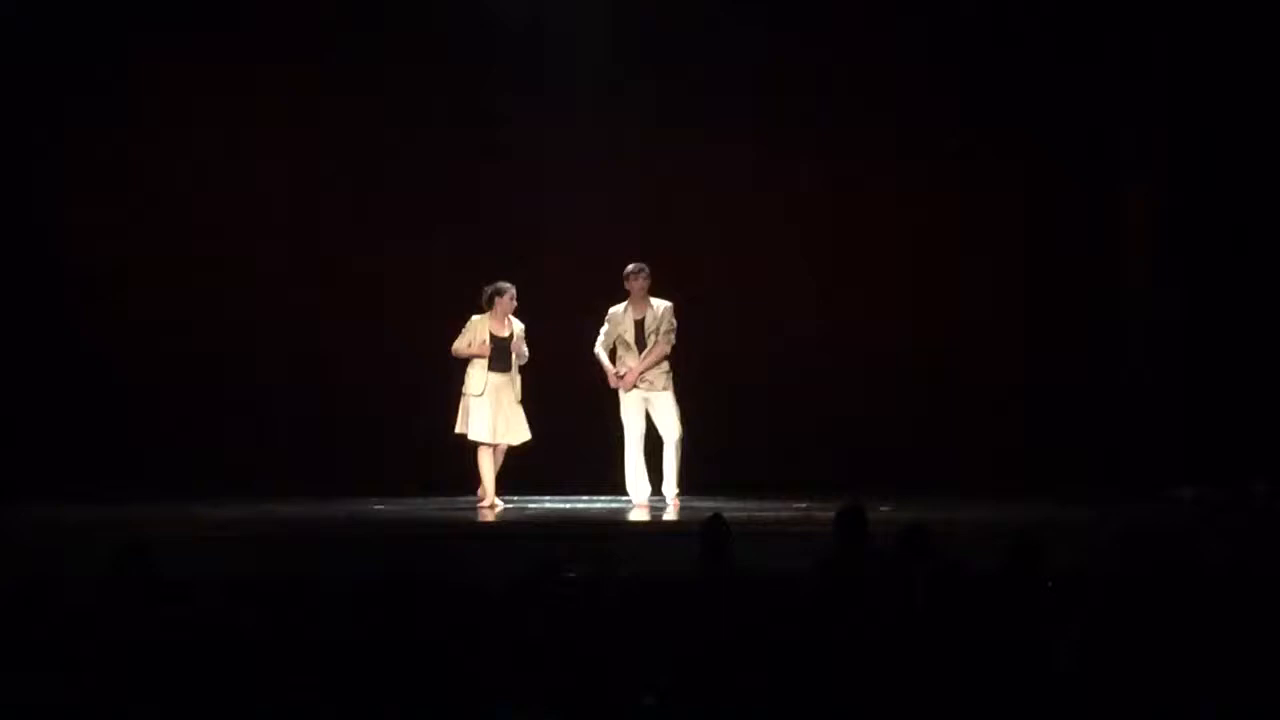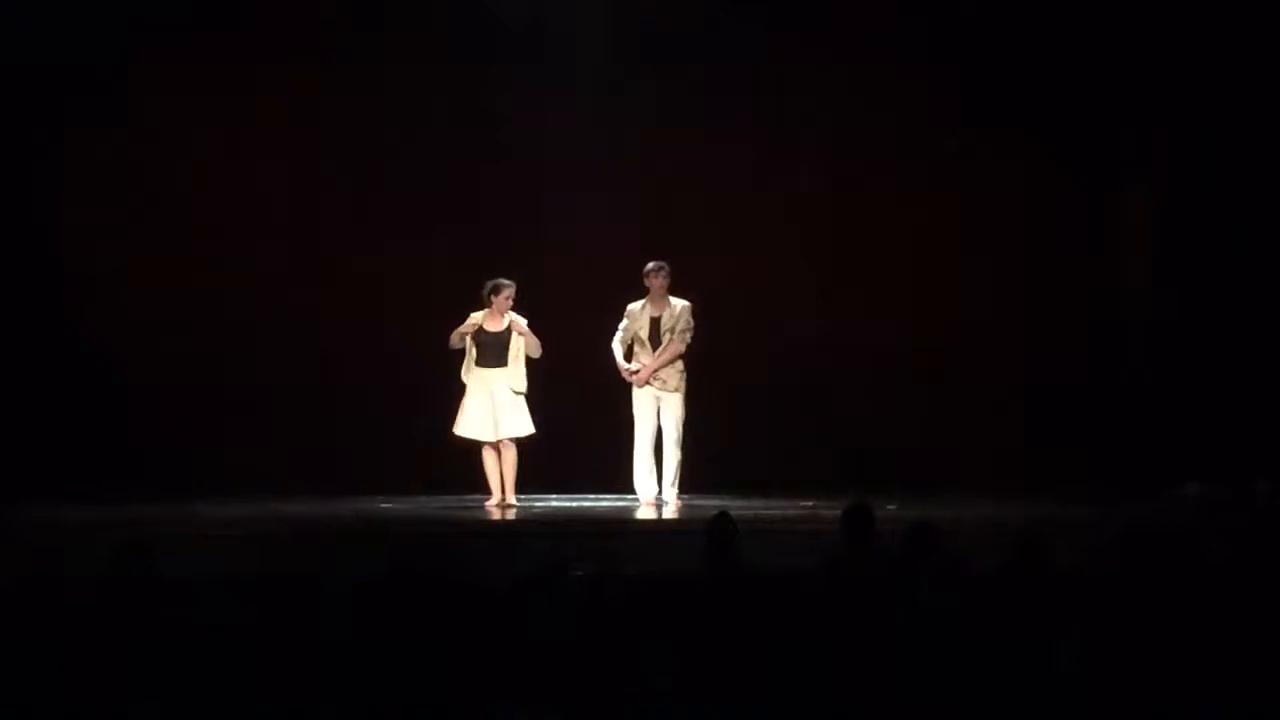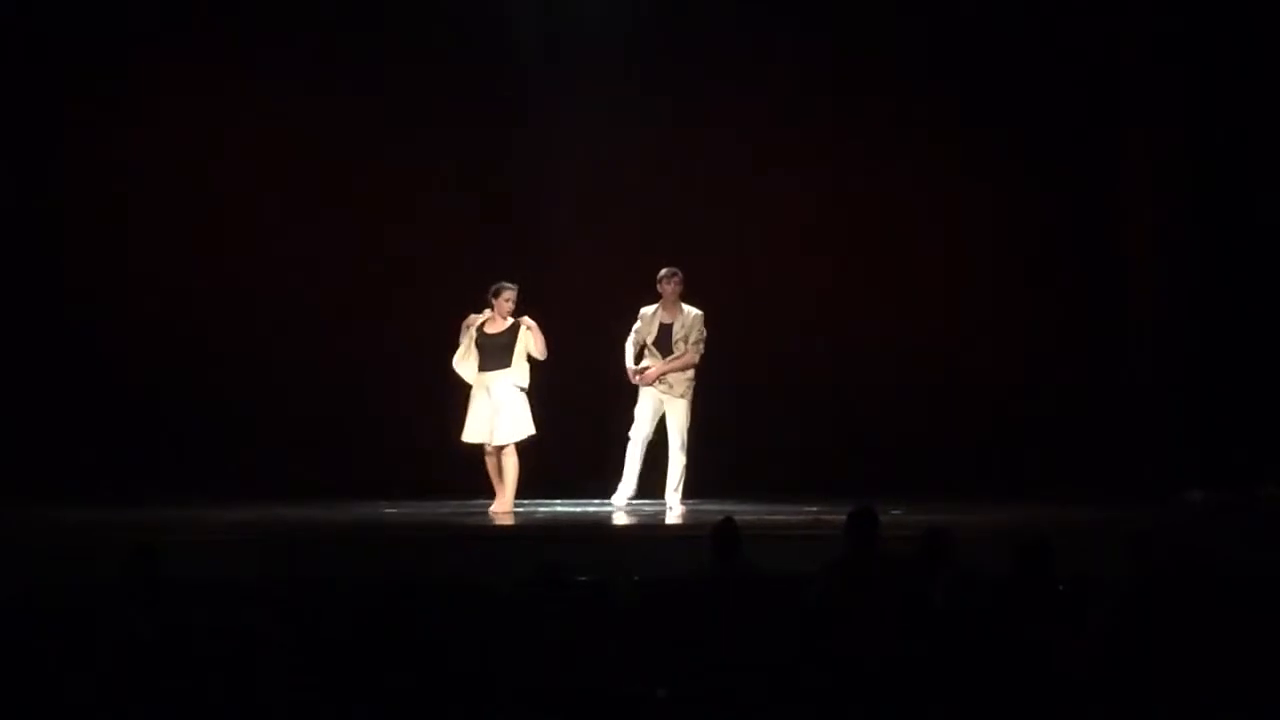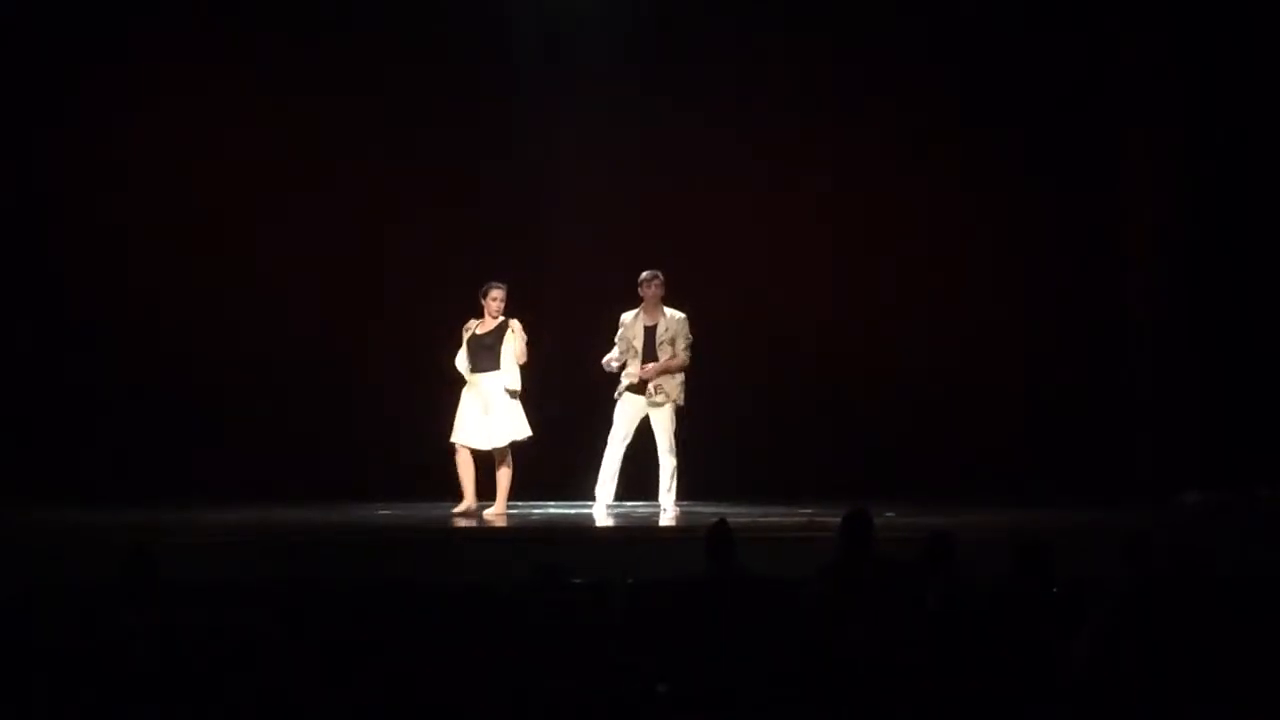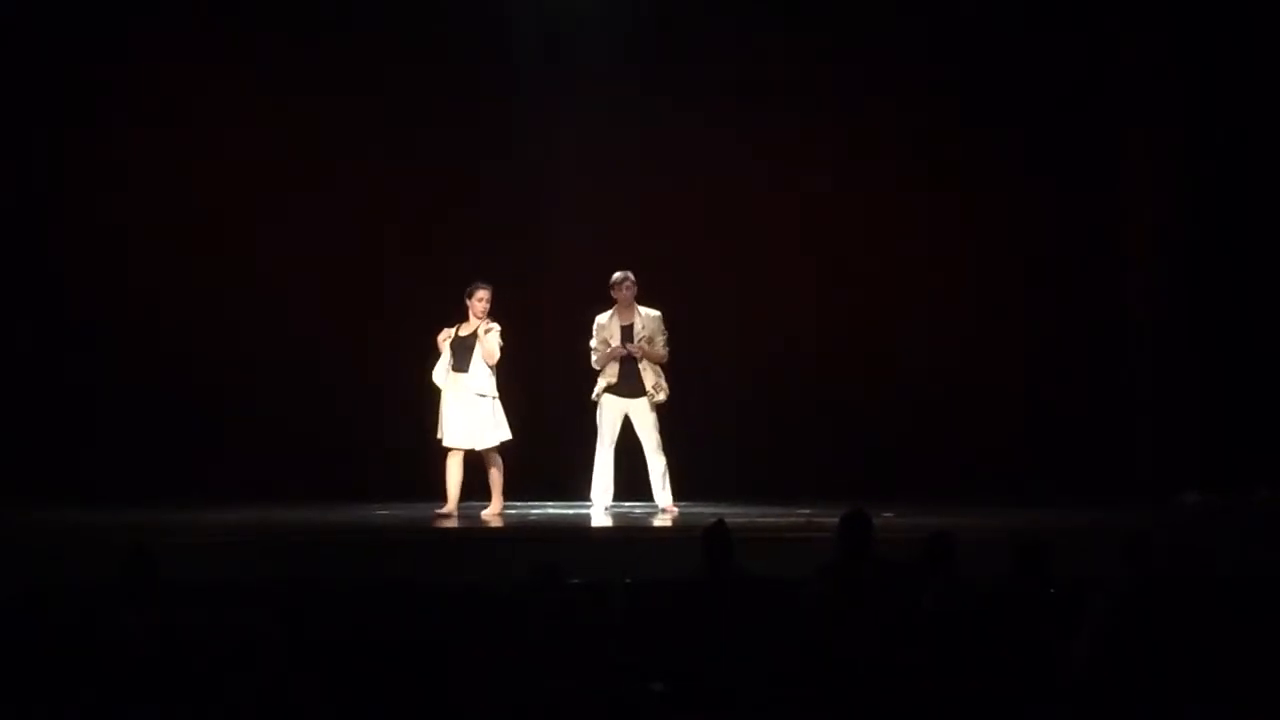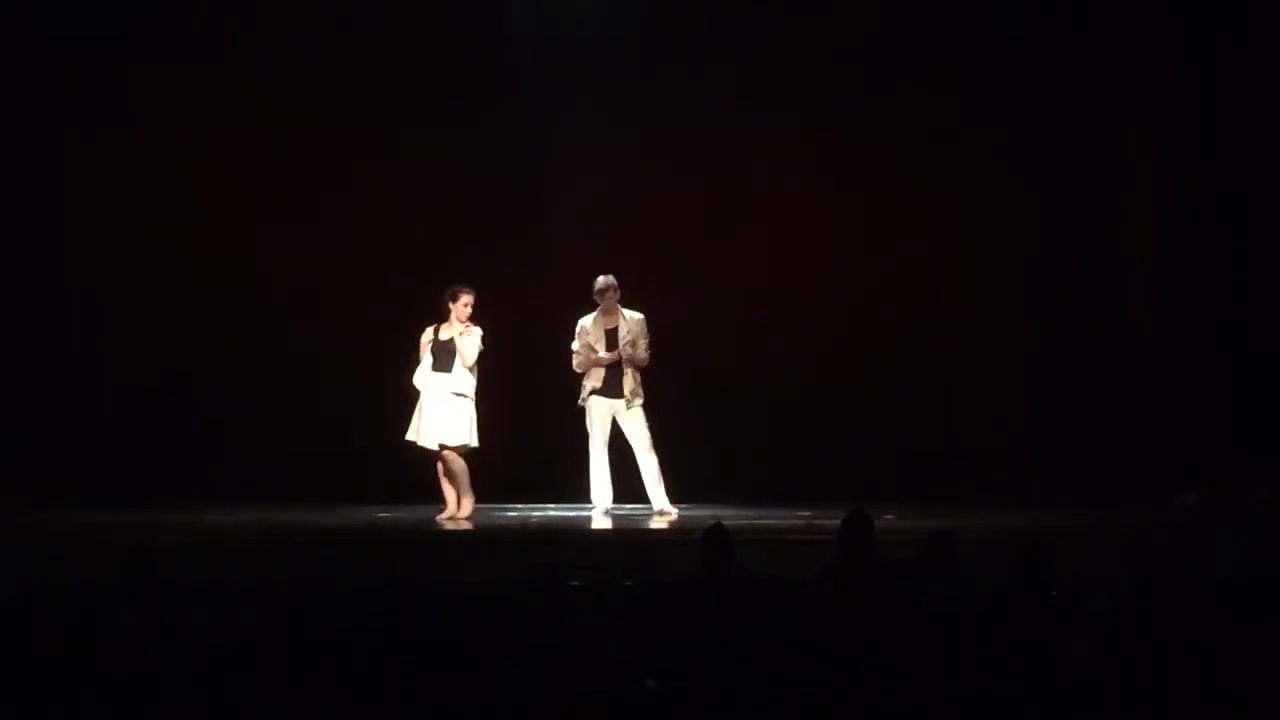
dt=0.4s
person 1, frame 1
left shoulder: (664, 309)
right shoulder: (615, 314)
left elbow: (664, 346)
right elbow: (600, 346)
left wrist: (636, 371)
right wrist: (608, 367)
left hip: (659, 381)
right hip: (630, 384)
left knee: (673, 433)
right knee: (634, 439)
left ankle: (671, 491)
right ankle: (640, 496)
person 1, frame 2
left shoulder: (682, 308)
right shoulder: (634, 310)
left elbow: (678, 346)
right elbow: (619, 340)
left wrist: (649, 368)
right wrist: (620, 361)
left hip: (672, 380)
right hip: (643, 381)
left knee: (672, 438)
right knee: (643, 437)
left ankle: (669, 493)
right ankle: (647, 494)
person 1, frame 3
left shoulder: (694, 317)
right shoulder: (646, 314)
left elbow: (693, 356)
right elbow: (633, 341)
left wrist: (660, 369)
right wrist: (630, 362)
left hip: (679, 386)
right hip: (651, 384)
left knee: (678, 444)
right knee: (639, 434)
left ankle: (674, 499)
right ankle: (624, 490)
person 1, frame 4
left shoulder: (677, 320)
right shoulder: (627, 319)
left elbow: (684, 359)
right elbow: (617, 352)
left wrist: (658, 368)
right wrist: (611, 359)
left hip: (662, 393)
right hip: (632, 390)
left knee: (666, 447)
right knee: (615, 442)
left ankle: (668, 502)
right ankle: (602, 499)
person 1, frame 5
left shoulder: (652, 318)
right shoulder: (602, 321)
left elbow: (663, 355)
right elbow: (595, 361)
left wrist: (644, 351)
right wrist: (611, 353)
left hip: (642, 394)
right hip: (611, 392)
left knee: (653, 446)
right knee: (604, 446)
left ankle: (665, 501)
right ankle: (600, 501)
person 1, frame 6
left shoulder: (636, 320)
right shoulder: (585, 325)
left elbow: (645, 358)
right elbow: (577, 364)
left wrist: (632, 355)
right wrist: (596, 359)
left hip: (627, 395)
right hip: (597, 395)
left knee: (645, 446)
right knee: (598, 449)
left ankle: (660, 503)
right ankle: (601, 504)
person 2, frame 1
left shoulder: (516, 326)
right shoulder: (477, 323)
left elbow: (522, 360)
right elbow: (455, 349)
left wrist: (521, 351)
right wrist: (475, 351)
left hip: (506, 387)
right hip: (481, 387)
left knee: (502, 444)
right knee: (485, 442)
left ankle: (485, 487)
right ankle: (489, 494)
person 2, frame 2
left shoulder: (516, 322)
right shoulder: (475, 319)
left elbow: (536, 352)
right elbow: (454, 345)
left wrist: (525, 331)
right wrist: (460, 332)
left hip: (505, 384)
right hip: (479, 383)
left knee: (506, 439)
right knee: (486, 441)
left ankle: (510, 492)
right ankle: (495, 494)
person 2, frame 3
left shoulder: (520, 327)
right shoulder: (479, 325)
left elbow: (541, 354)
right elbow: (465, 353)
left wrist: (534, 327)
right wrist: (465, 328)
left hip: (507, 387)
right hip: (482, 387)
left knee: (507, 445)
right knee: (489, 447)
left ankle: (508, 501)
right ankle: (499, 494)
person 2, frame 4
left shoulder: (509, 327)
right shoulder: (475, 327)
left elbow: (521, 358)
left wrist: (518, 332)
right wrist: (465, 334)
left hip: (498, 390)
right hip: (473, 389)
left knee: (500, 449)
right knee: (461, 445)
left ankle: (501, 503)
right ankle: (469, 498)
person 2, frame 5
left shoulder: (491, 328)
right shoulder: (457, 330)
left elbow: (492, 359)
left wrist: (482, 334)
right wrist: (441, 343)
left hip: (478, 392)
right hip: (454, 391)
left knee: (488, 450)
right knee: (454, 449)
left ankle: (497, 501)
right ankle: (451, 503)
person 2, frame 6
left shoulder: (472, 332)
right shoulder: (434, 330)
left elbow: (468, 361)
right elbow: (426, 362)
left wrist: (458, 335)
right wrist: (424, 344)
left hip: (456, 394)
right hip: (433, 393)
left knee: (450, 449)
right knee: (440, 453)
left ankle: (467, 496)
right ankle: (453, 505)
